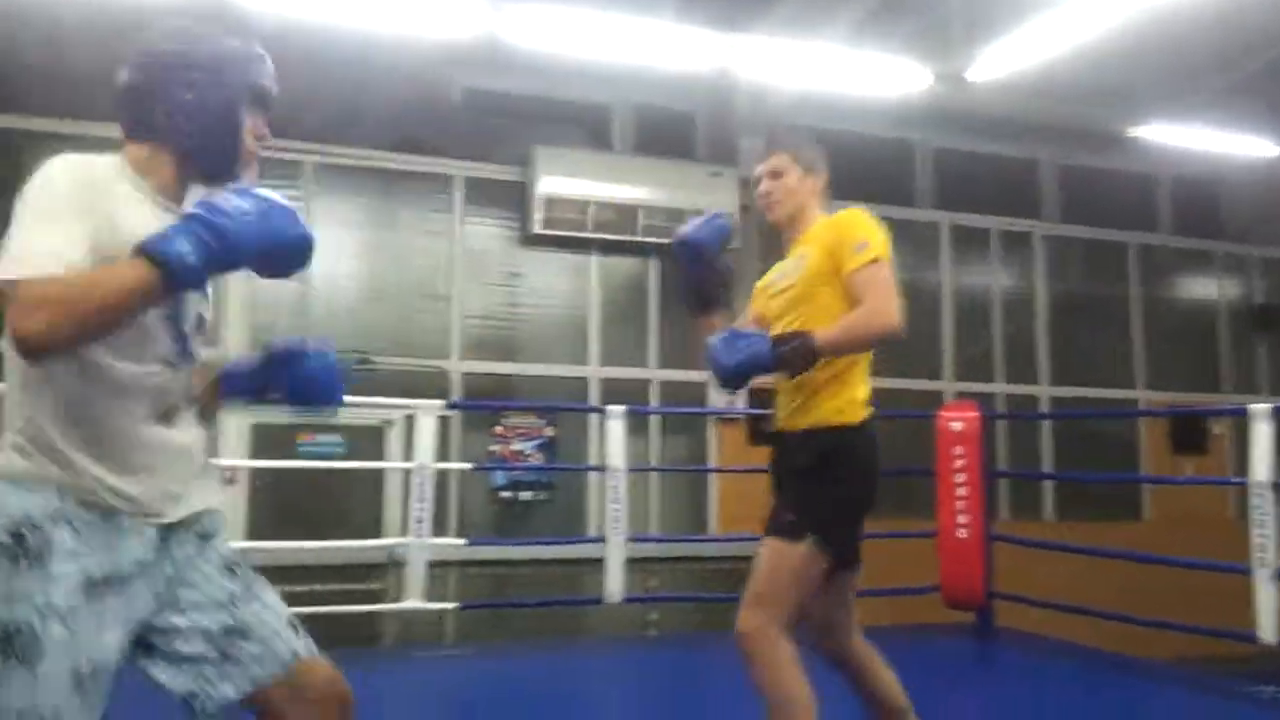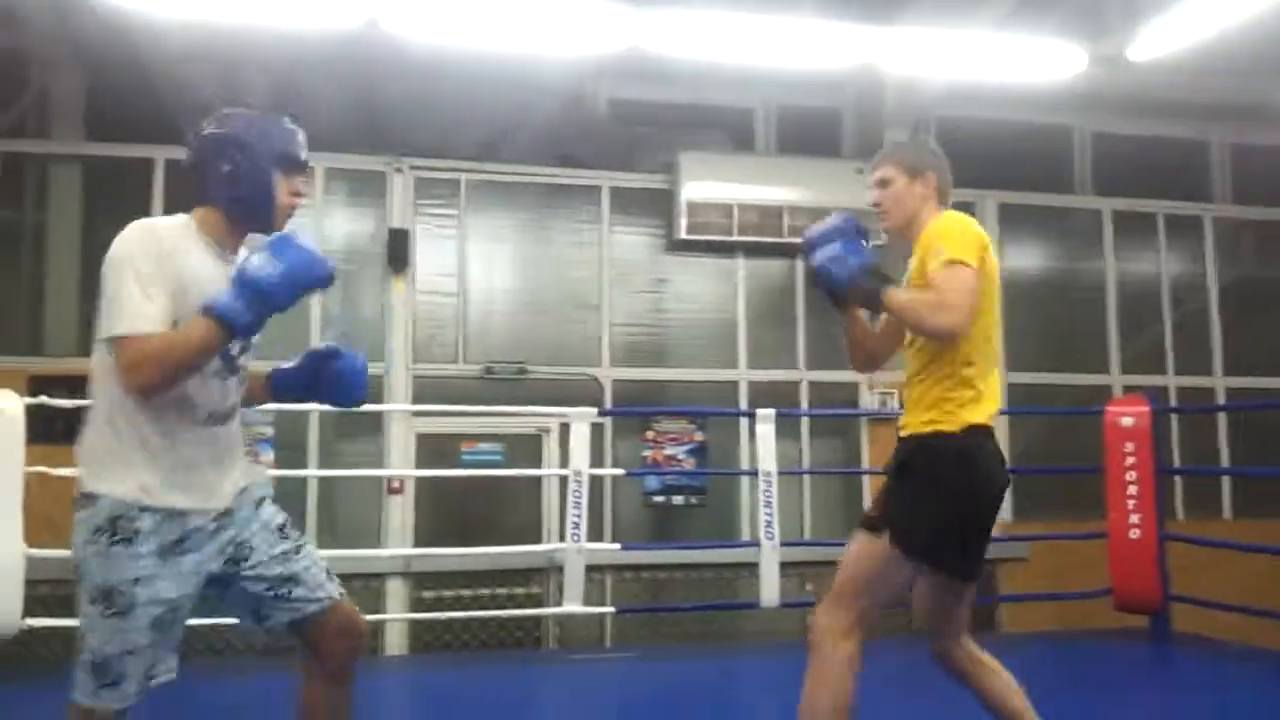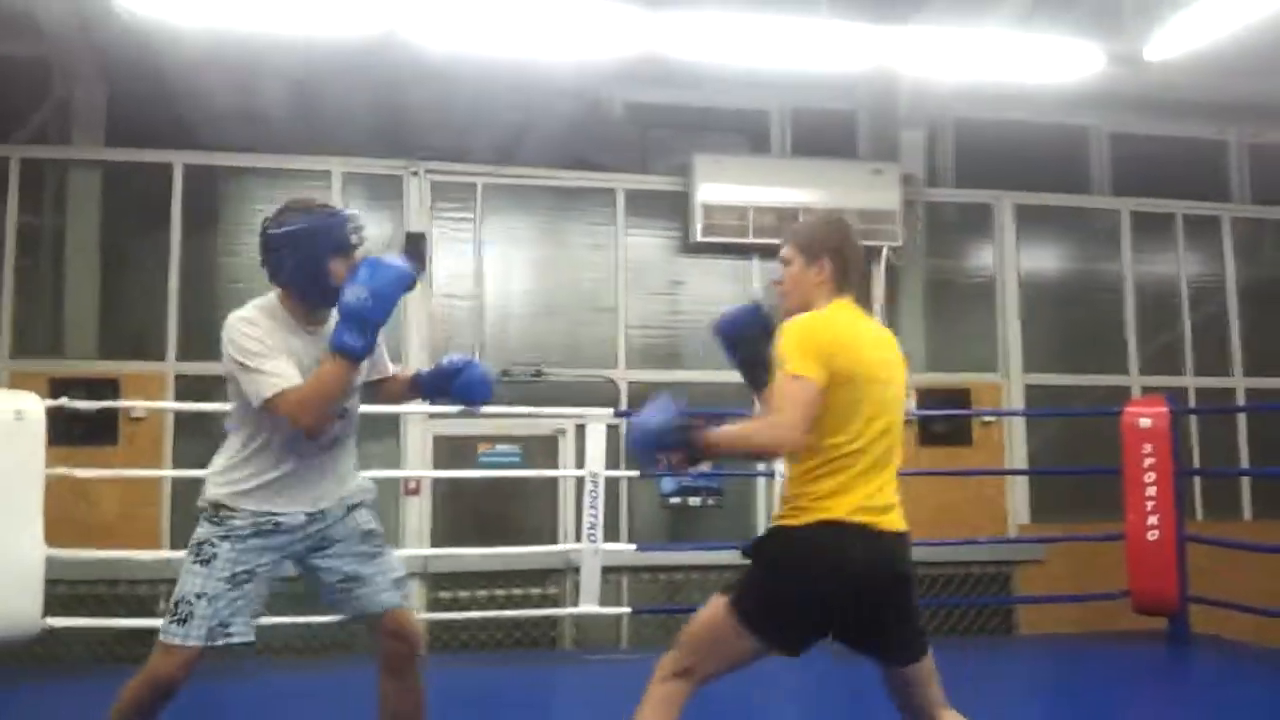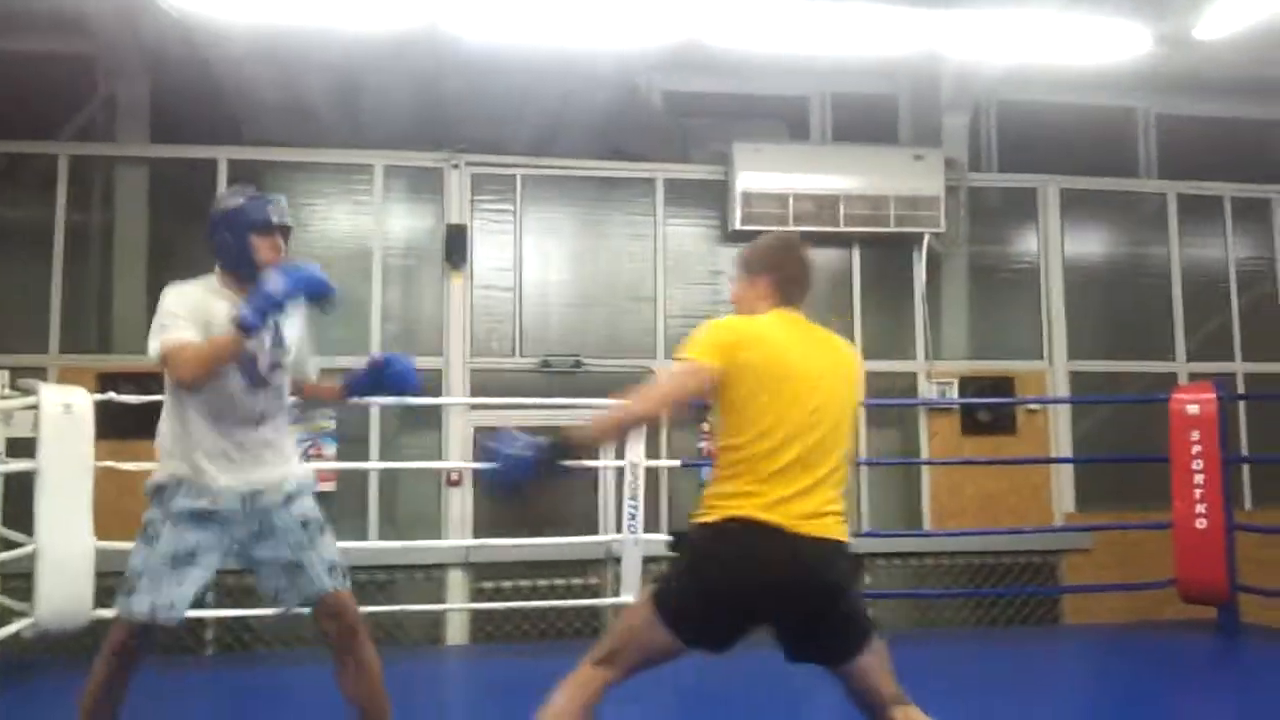
dt=0.5s
person 1, frame 1
left shoulder: (191, 215)
right shoulder: (76, 185)
left wrist: (245, 380)
right wrist: (185, 248)
left hip: (176, 523)
right hip: (60, 526)
person 1, frame 2
left shoulder: (248, 266)
right shoulder: (148, 243)
right elbow: (143, 373)
left wrist: (295, 379)
right wrist: (241, 303)
left hip: (231, 502)
right hip: (139, 513)
left knee: (341, 631)
person 1, frame 3
left shoulder: (347, 314)
right shoulder: (248, 328)
left elbow: (380, 384)
right elbow: (308, 416)
left wrist: (437, 380)
right wrist: (354, 328)
left hip: (336, 505)
right hip: (250, 511)
left knee: (403, 635)
right knee: (170, 667)
person 1, frame 4
left shoulder: (286, 309)
right shoulder: (184, 299)
left elbow: (308, 389)
right elbow: (185, 374)
left wrist: (363, 381)
right wrist: (252, 313)
left hip: (277, 492)
right hip: (194, 494)
left knee: (343, 617)
right knee: (129, 634)
person 2, frame 1
left shoulder: (849, 228)
right shoulder: (774, 278)
left elbow: (887, 318)
right elbow: (734, 361)
left wrist: (798, 348)
right wrist: (704, 295)
left hip: (833, 447)
right hip: (802, 449)
left knee: (759, 623)
right knee: (835, 632)
person 2, frame 2
left shoulder: (953, 230)
right shoulder: (928, 256)
left elbow: (946, 318)
right elbow: (867, 356)
left wrist: (877, 288)
right wrist: (847, 295)
left hip: (946, 454)
right hip: (959, 457)
left knee: (835, 622)
right knee: (949, 643)
person 2, frame 3
left shoulder: (808, 330)
right shoulder: (882, 342)
left elbow: (783, 437)
left wrist: (696, 439)
right wrist: (759, 371)
left hip: (812, 546)
right hip: (884, 552)
left knee: (676, 675)
person 2, frame 4
left shoulder: (729, 335)
right shoulder: (845, 359)
left elbow: (647, 404)
left wrist: (554, 448)
left hip: (732, 547)
right hip: (820, 556)
left knee: (598, 670)
